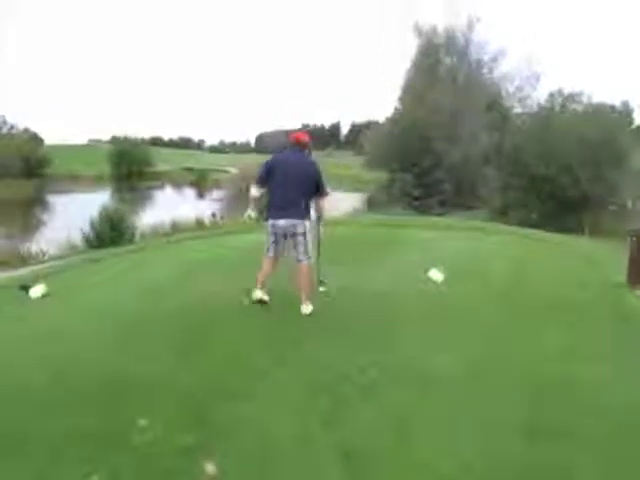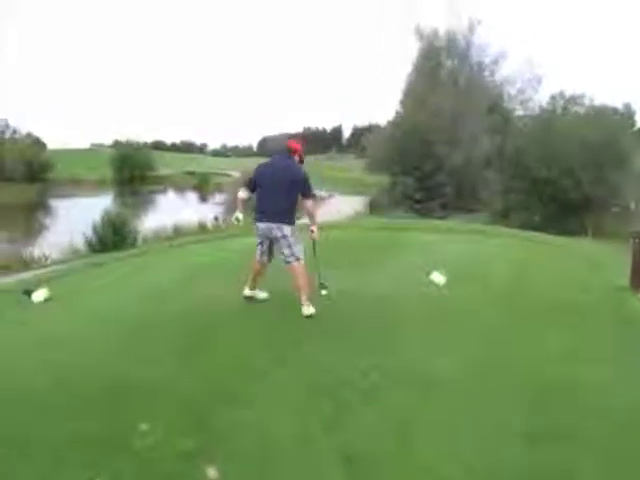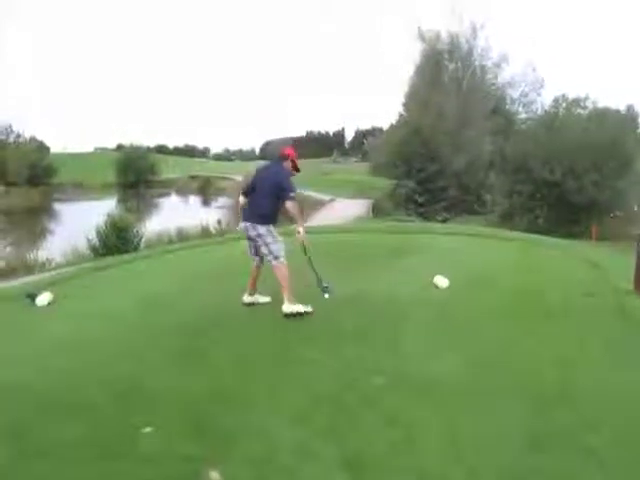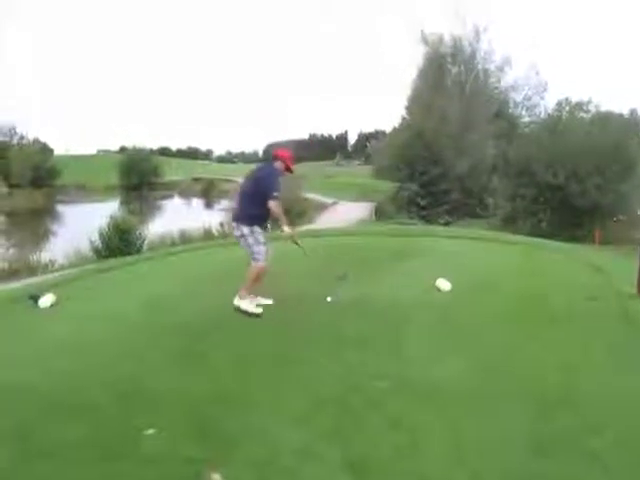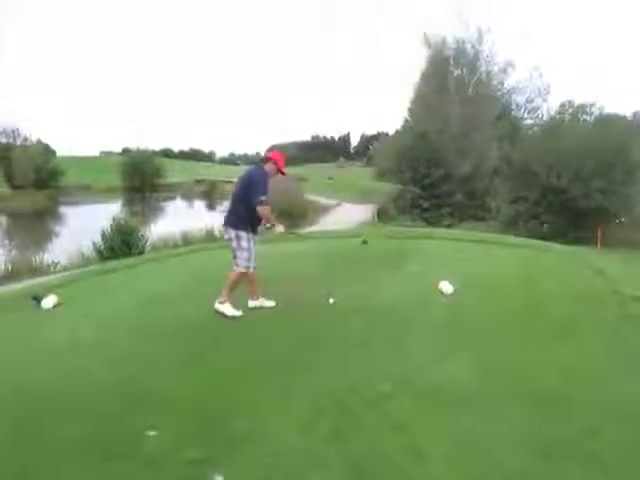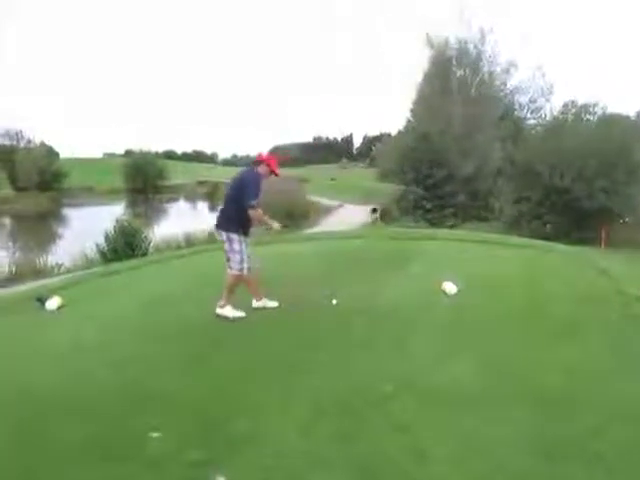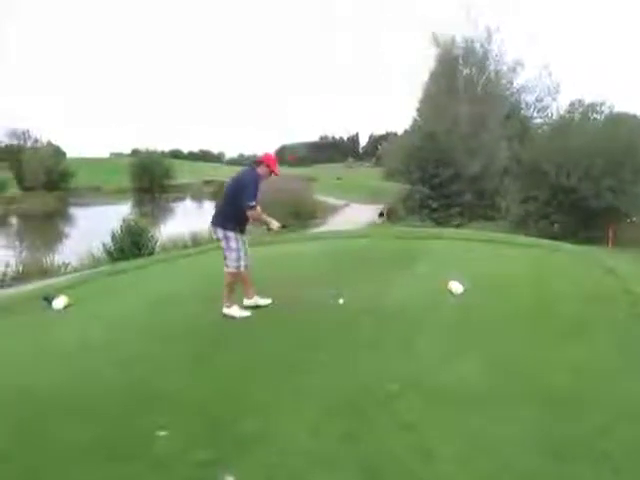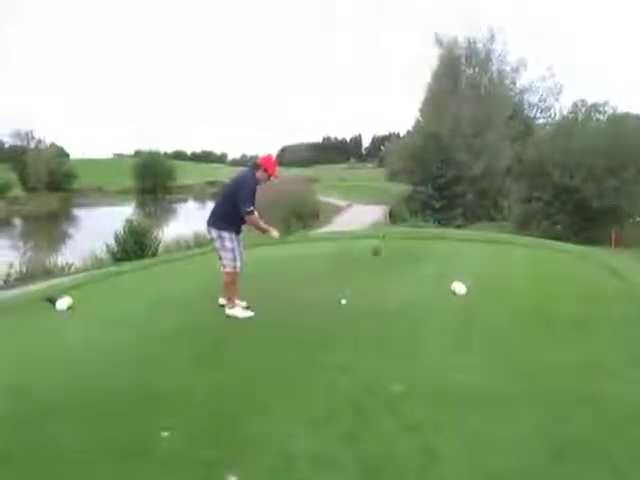
dt=0.2s
person 1, frame 1
left shoulder: (274, 160)
right shoulder: (312, 165)
left elbow: (257, 187)
right elbow: (320, 198)
left wrist: (251, 208)
left hip: (275, 218)
right hip: (300, 220)
left knee: (271, 255)
right knee: (303, 261)
left ankle: (259, 290)
right ankle: (306, 303)
person 1, frame 2
left shoulder: (263, 167)
right shoulder: (298, 171)
left elbow: (244, 191)
right elbow: (308, 200)
left wrist: (239, 211)
right wrist: (313, 224)
left hip: (261, 221)
right hip: (283, 224)
left knee: (261, 257)
right knee: (296, 262)
left ankle: (250, 289)
right ankle: (306, 304)
person 1, frame 3
left shoulder: (261, 171)
right shoulder: (283, 175)
left elbow: (243, 196)
right elbow: (290, 203)
left wrist: (243, 215)
right wrist: (299, 225)
left hip: (248, 222)
right hip: (262, 224)
left knee: (258, 260)
right knee: (278, 261)
left ankle: (250, 295)
right ankle: (289, 303)
person 1, frame 4
left shoulder: (260, 171)
right shoulder: (271, 173)
right elbow: (273, 203)
right wrist: (284, 224)
left hip: (242, 221)
right hip: (249, 224)
left knee: (257, 260)
right knee: (260, 262)
left ankle: (251, 296)
right ankle: (243, 297)
person 1, frame 5
left shoulder: (254, 173)
right shoulder: (260, 176)
right elbow: (261, 207)
left wrist: (266, 221)
right wrist: (276, 224)
left hip: (241, 225)
right hip: (239, 227)
left knee: (250, 265)
right knee: (242, 267)
left ankle: (254, 298)
right ankle: (222, 301)
person 1, frame 6
left shoulder: (248, 175)
right shoulder: (252, 179)
right elbow: (253, 211)
left wrist: (266, 221)
right wrist: (270, 223)
left hip: (236, 227)
right hip: (231, 229)
left knee: (245, 266)
right knee: (237, 269)
left ankle: (258, 299)
right ankle: (223, 305)
person 1, frame 7
left shoulder: (248, 175)
right shoulder: (250, 180)
left elbow: (251, 207)
right elbow: (251, 212)
left wrist: (267, 220)
right wrist: (269, 222)
left hip: (233, 225)
right hip: (227, 227)
left knee: (242, 263)
right knee: (234, 266)
left ankle: (250, 297)
right ankle: (228, 305)
person 1, frame 8
left shoulder: (248, 178)
right shoulder: (247, 183)
left elbow: (250, 211)
right elbow: (249, 217)
left wrist: (263, 226)
right wrist: (268, 230)
left hip: (230, 226)
right hip: (221, 227)
left knee: (235, 264)
right knee: (231, 266)
left ankle: (226, 297)
right ankle: (231, 306)
